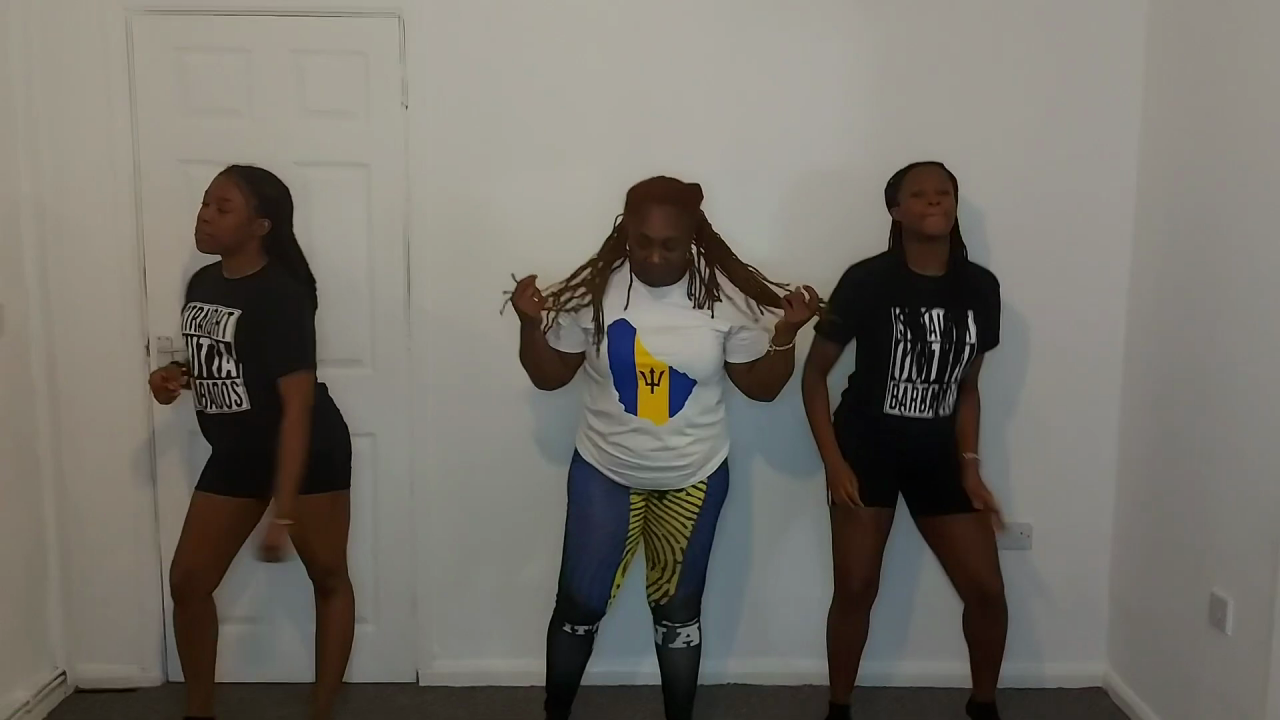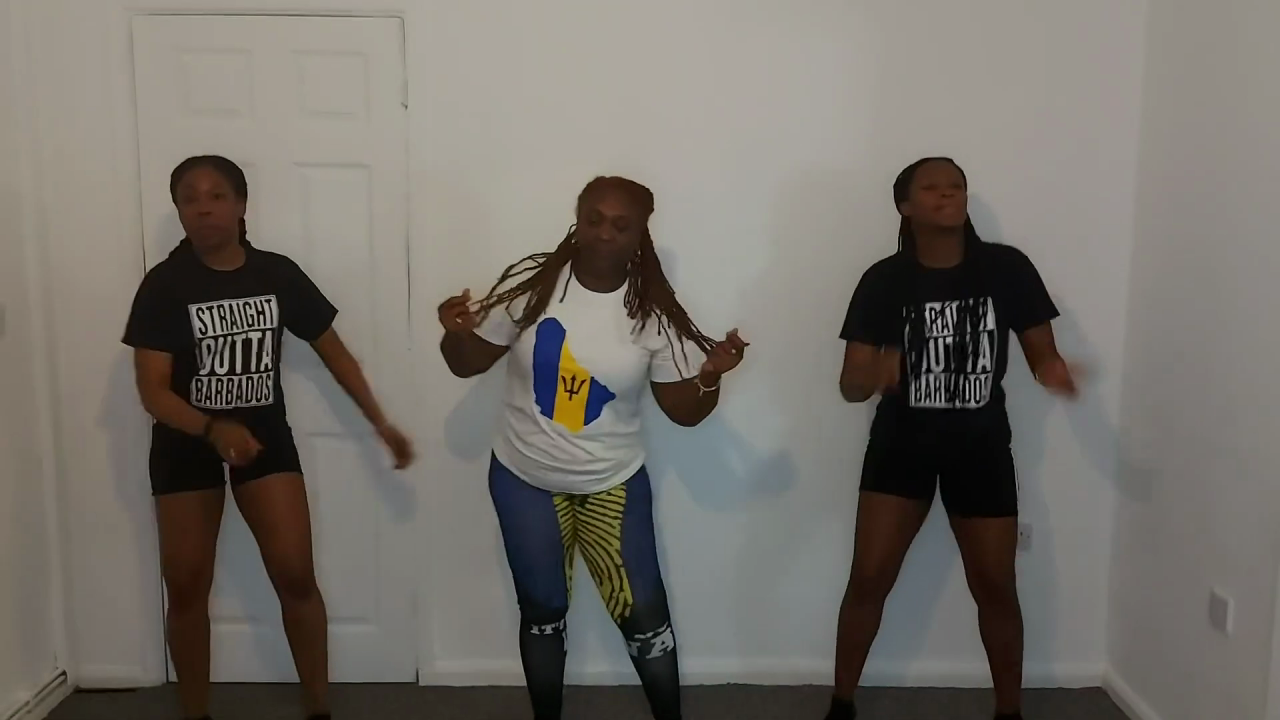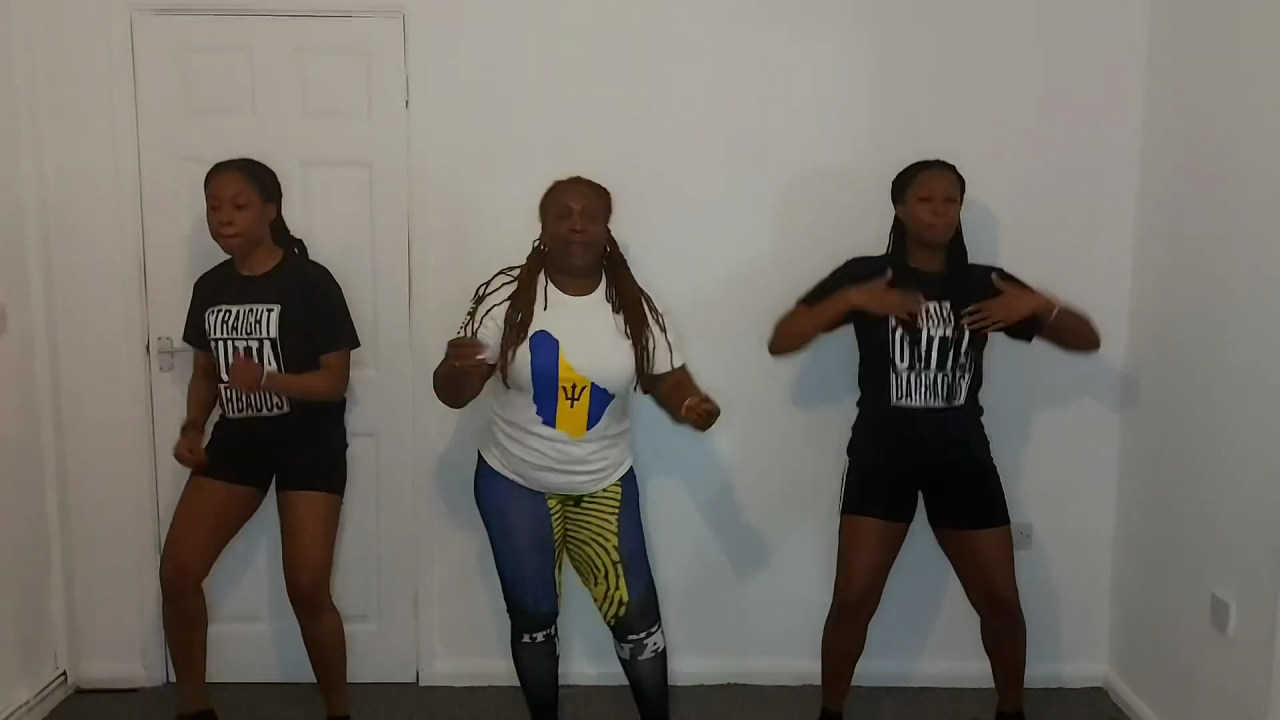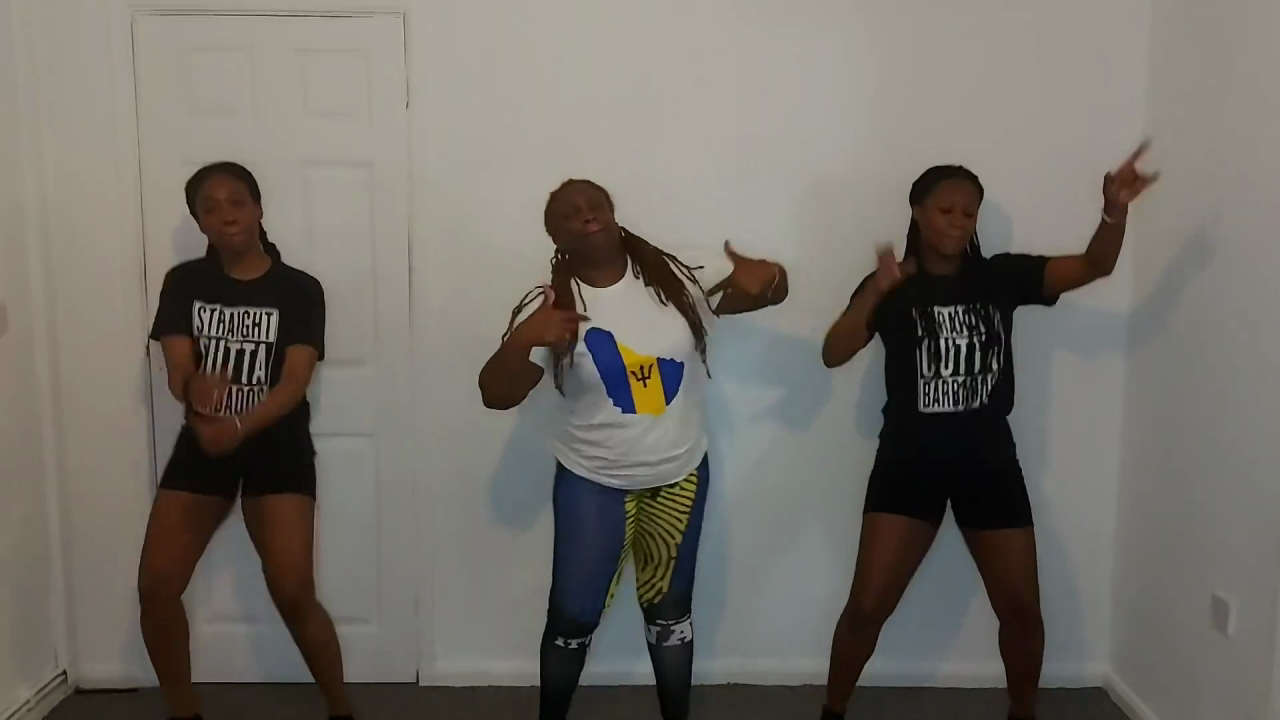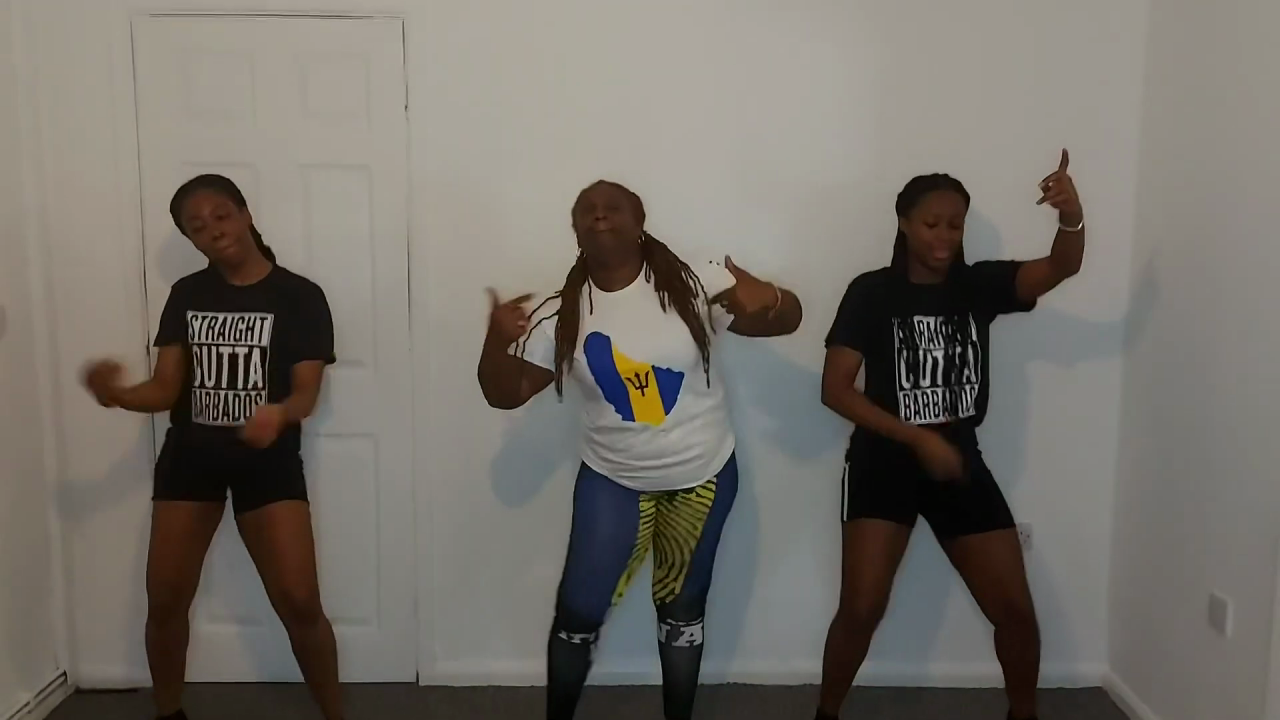
dt=0.5s
person 1, frame 1
left shoulder: (980, 286)
right shoulder: (866, 281)
left elbow: (966, 385)
right elbow: (815, 371)
left wrist: (970, 469)
right wrist: (834, 461)
left hip: (938, 455)
right hip: (866, 450)
left knee: (987, 592)
right knee: (856, 592)
person 1, frame 2
left shoulder: (1008, 268)
right shoulder: (884, 279)
left elbow: (1041, 352)
right elbow: (852, 385)
left wrist: (1051, 367)
right wrist: (876, 374)
left hip: (982, 445)
right hip: (902, 442)
left knee: (996, 589)
right knee: (869, 580)
person 1, frame 3
left shoulder: (986, 283)
right shoulder: (864, 276)
left elbow: (1086, 340)
right elbow: (781, 341)
left wrist: (1038, 306)
right wrist: (850, 300)
left hip: (962, 458)
right hip: (881, 456)
left knee: (1001, 601)
right knee: (852, 601)
person 1, frame 4
left shoulder: (1002, 277)
right shoulder: (892, 289)
left elbow: (1093, 266)
right elbow: (834, 354)
left wrist: (1116, 208)
right wrist: (874, 291)
left hip: (989, 461)
right hip: (909, 461)
left knee: (1020, 608)
right knee: (868, 605)
person 1, frame 5
left shoulder: (981, 286)
right shoulder: (871, 293)
left elbow: (1063, 267)
right elbow: (836, 389)
left wrist: (1070, 213)
right wrist: (915, 439)
left hip: (960, 465)
right hip: (885, 467)
left knee: (1016, 611)
right knee: (861, 610)
person 2, frame 1
left shoulder: (281, 297)
right shoulder: (203, 283)
left elbow: (297, 405)
left wrist: (282, 512)
right wrist: (176, 377)
left hip: (307, 451)
right hip: (236, 450)
left knee: (329, 578)
right knee: (187, 582)
person 2, frame 2
left shoulder: (282, 276)
right shoulder: (164, 285)
left elbow: (331, 351)
right elbow: (152, 390)
left wrist: (381, 423)
right wrist: (216, 428)
left hip: (268, 437)
right hip: (189, 445)
left knee: (296, 578)
right knee: (186, 588)
person 2, frame 3
left shoulder: (312, 283)
right shoulder: (210, 288)
left elbow: (335, 379)
right elbow: (204, 372)
left wrist: (268, 381)
right wrist: (192, 427)
left hip: (310, 446)
right hip: (234, 442)
left knee: (308, 592)
right knee: (177, 574)
person 2, frame 4
left shoulder: (300, 290)
right shoulder: (183, 282)
left elbow: (294, 384)
right elbow: (178, 375)
left wrist: (238, 423)
right wrist: (198, 398)
left hip: (278, 448)
right hip: (198, 447)
left knee: (292, 596)
right knee: (156, 589)
person 2, frame 5
left shoulder: (299, 296)
right shoulder: (186, 294)
left elbow: (306, 393)
right elbow: (164, 390)
left wrist: (278, 415)
right wrist: (112, 391)
left hip: (269, 458)
right hip: (187, 458)
left knee: (299, 601)
right knee: (165, 599)
person 3, frame 1
left shoulder: (726, 295)
right shoulder: (591, 288)
left elbow: (762, 387)
right elbow: (549, 376)
left wrist: (786, 334)
right wrist: (531, 324)
left hip: (693, 480)
right hip: (604, 473)
left knee: (677, 608)
right knee: (579, 604)
person 3, frame 2
left shoulder: (654, 312)
right shoulder: (530, 282)
left elbow: (685, 410)
right elbow: (469, 362)
left wrist: (712, 375)
right wrist: (455, 332)
left hip: (614, 484)
right hip: (524, 480)
left knee: (642, 611)
right knee: (543, 611)
person 3, frame 3
left shoulder: (633, 307)
right shoulder: (507, 295)
left elbow: (672, 386)
right elbow: (457, 394)
left wrist: (695, 406)
right wrist: (455, 368)
left hip: (604, 486)
right hip: (514, 484)
left knee: (635, 615)
right knee: (533, 618)
person 3, frame 4
left shoulder: (674, 277)
right shoulder: (552, 308)
left elbow: (774, 291)
right elbow: (496, 395)
left wrist: (763, 274)
right wrist: (524, 337)
left hip: (679, 477)
right hip: (592, 483)
left knee: (668, 607)
right knee: (573, 616)
person 3, frame 5
left shoulder: (693, 285)
right shoulder: (562, 313)
left elbow: (787, 319)
right elbow: (504, 393)
left wrist: (766, 298)
right wrist: (497, 338)
left hip: (703, 476)
right hip: (613, 482)
left knee: (681, 607)
right knee: (578, 611)
